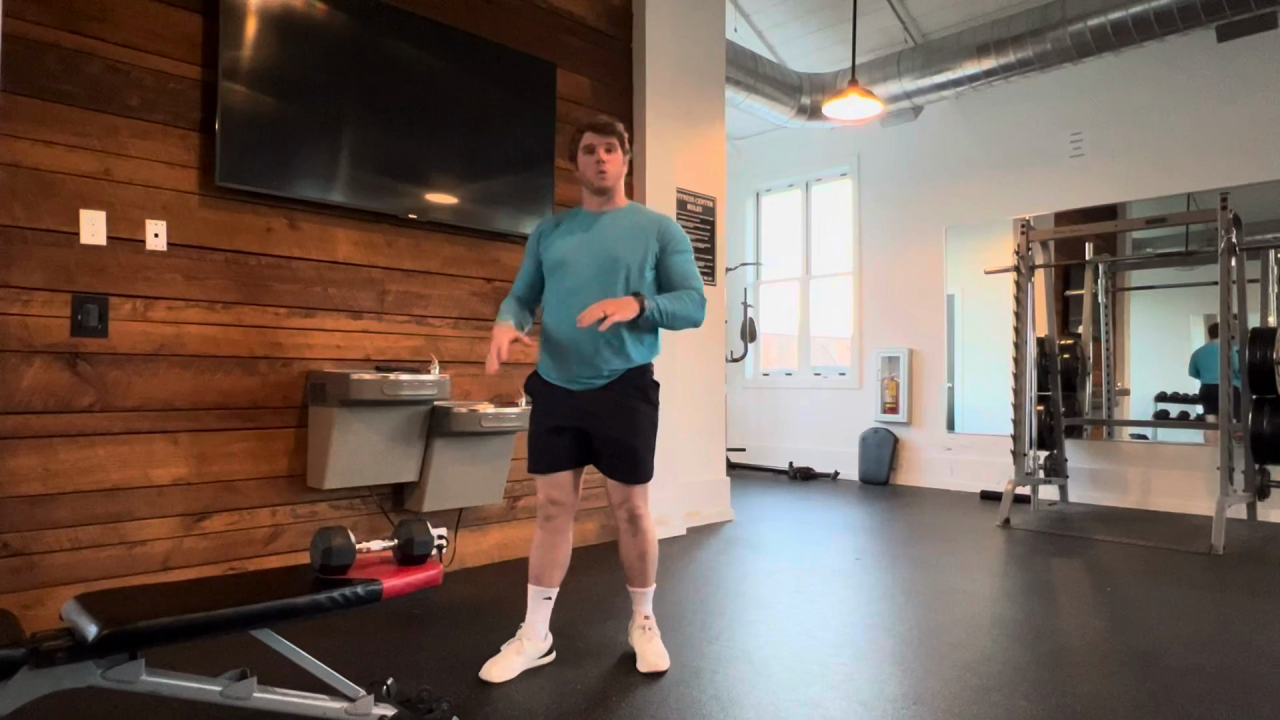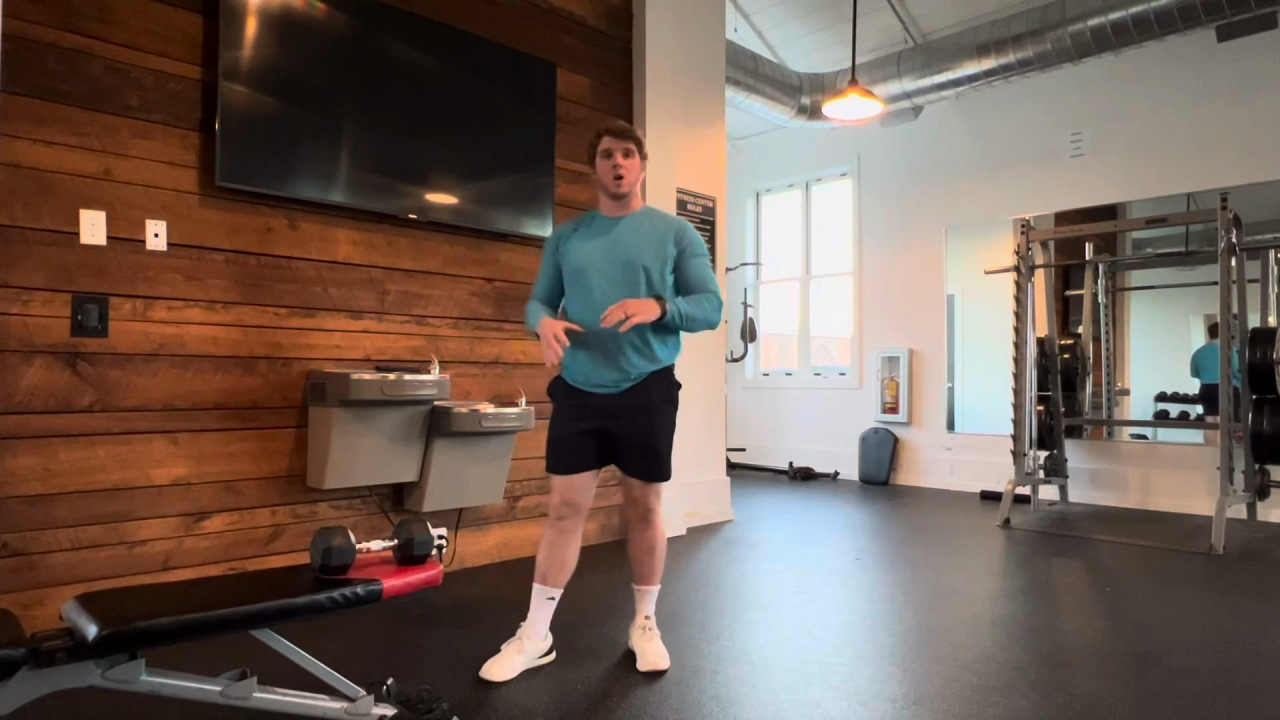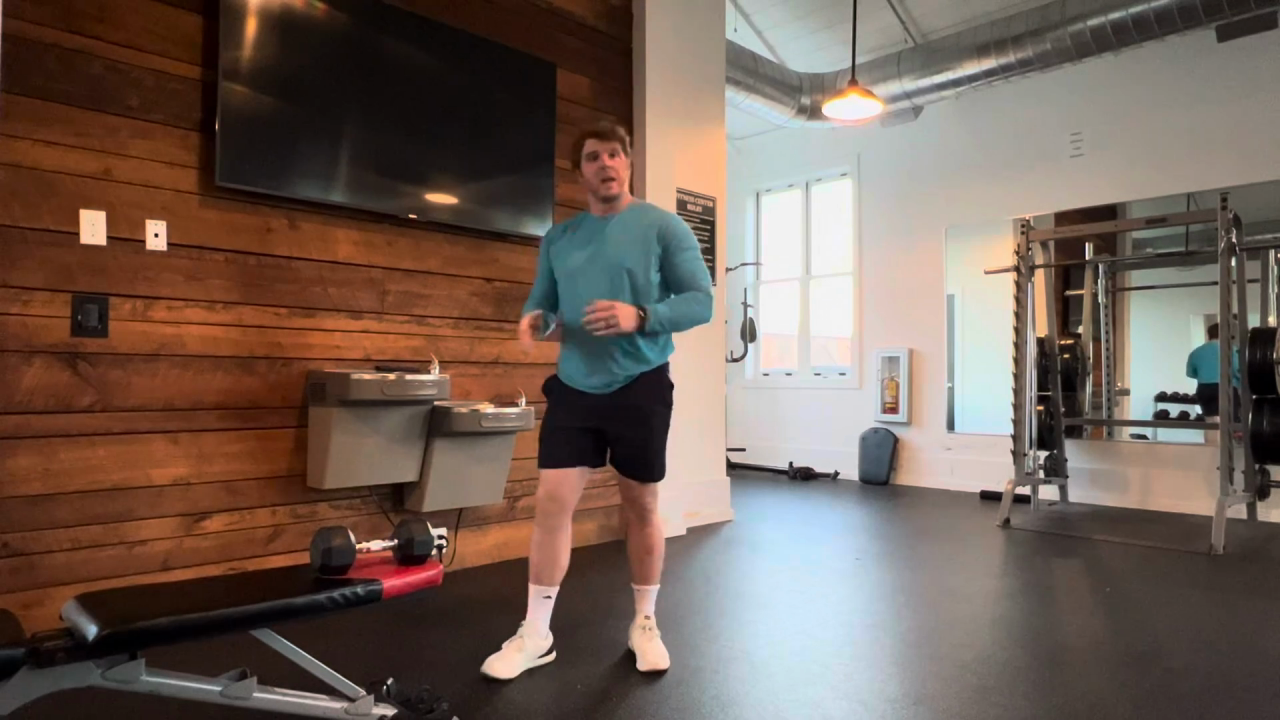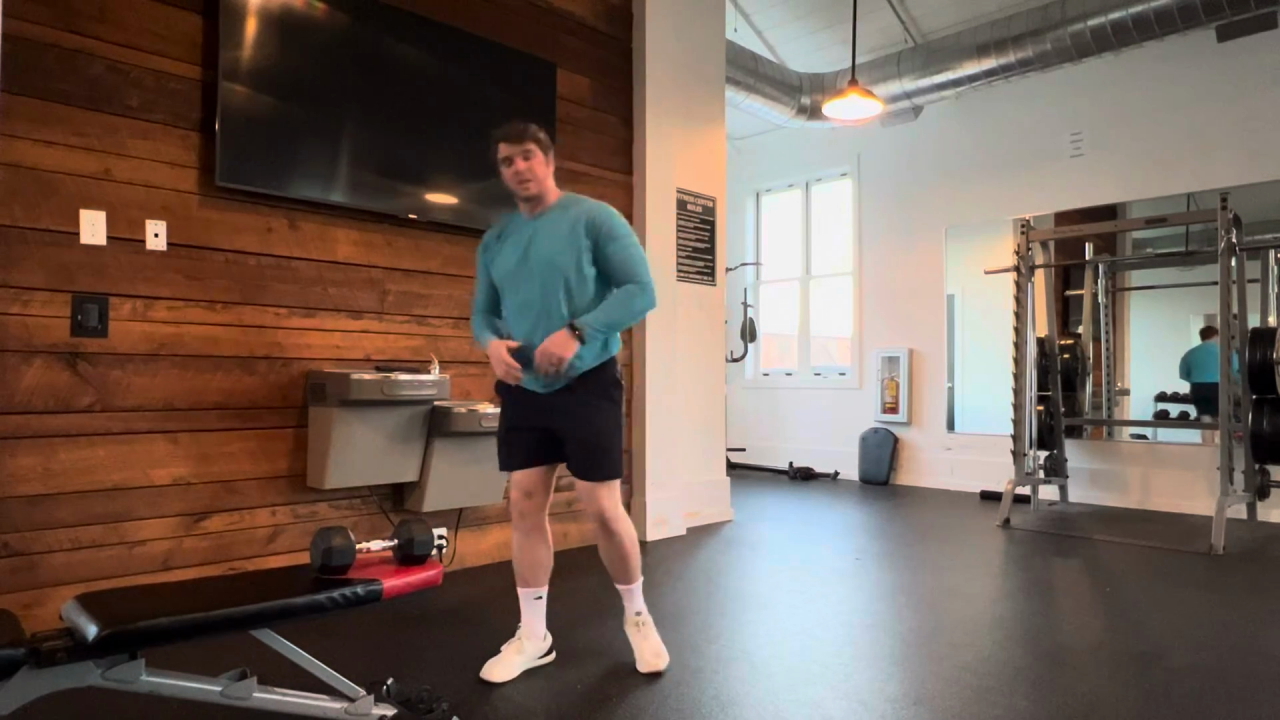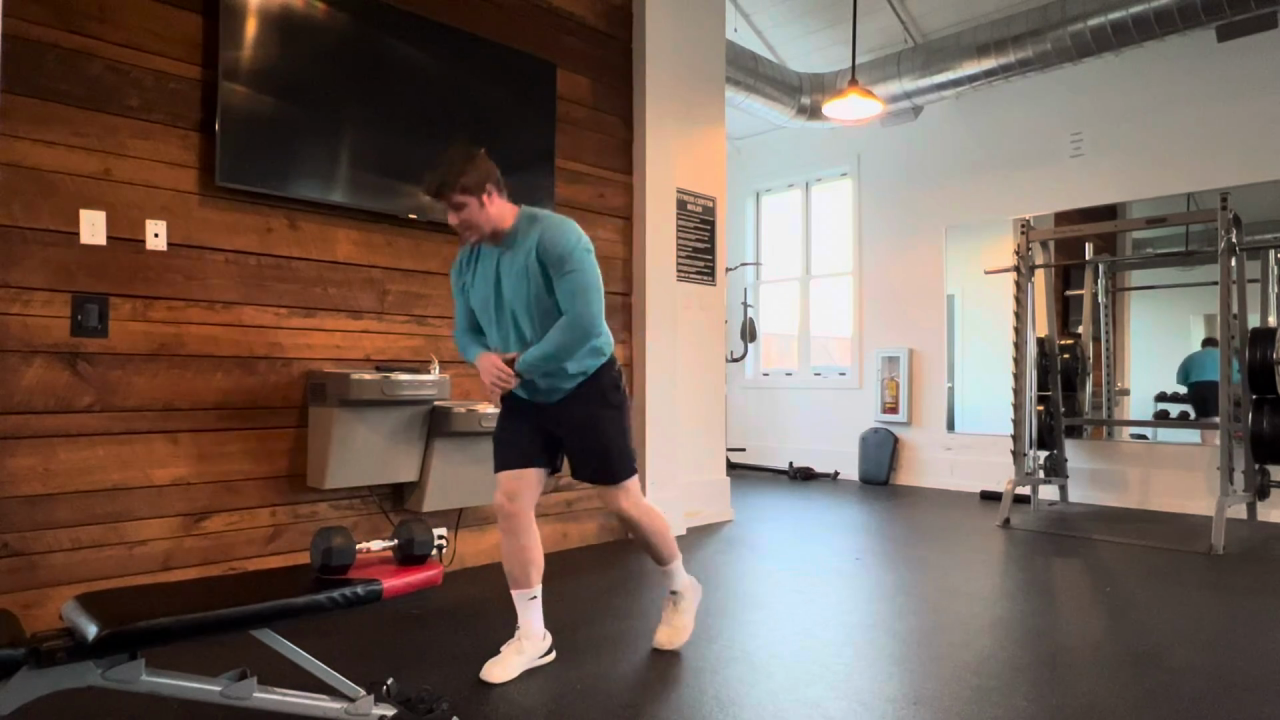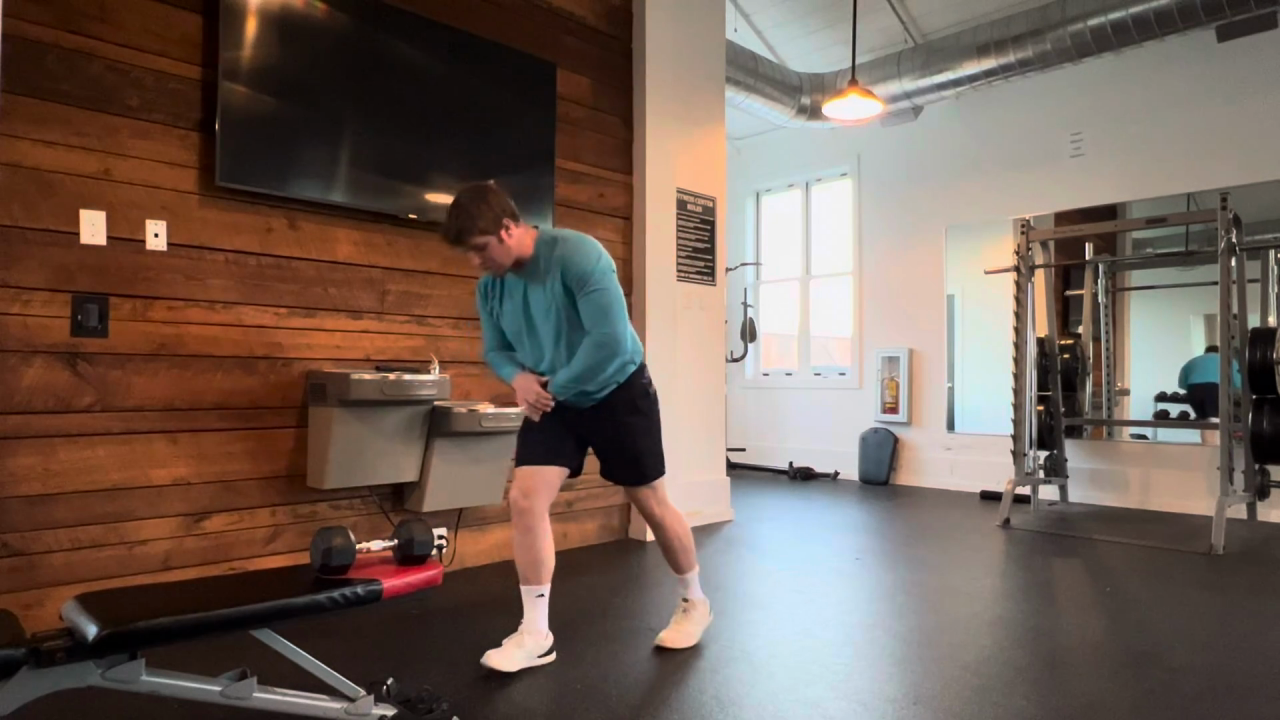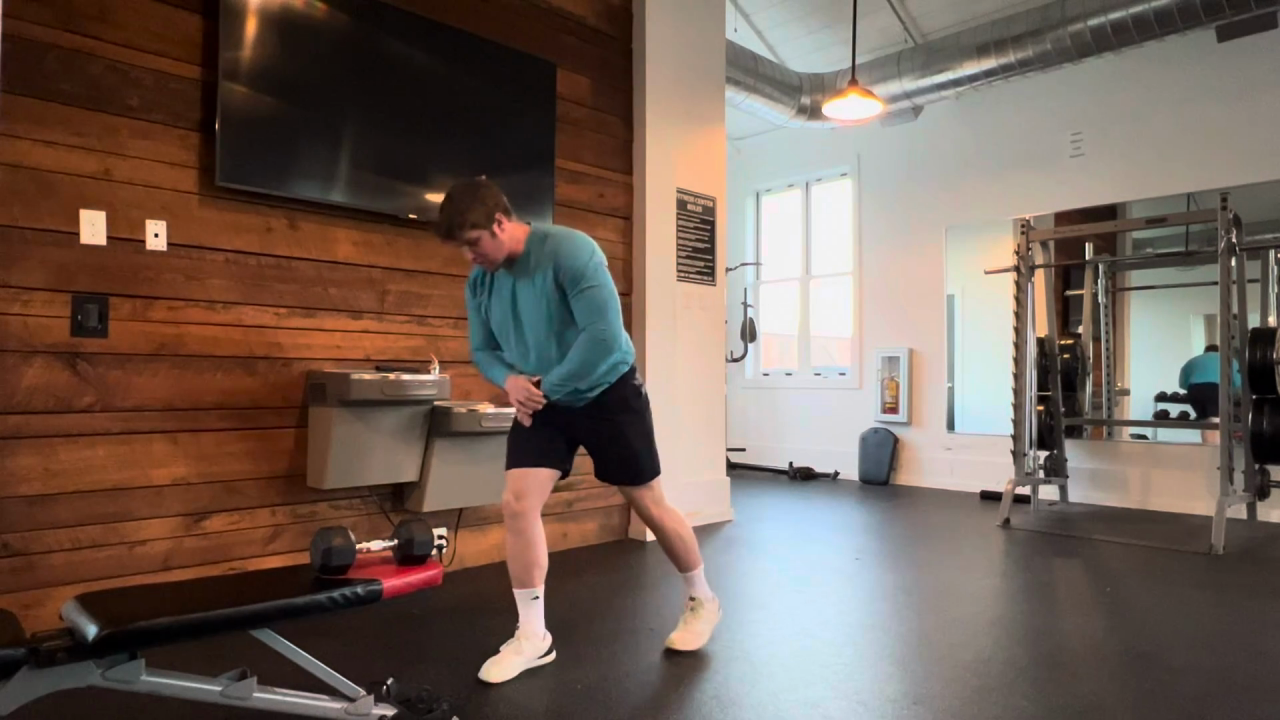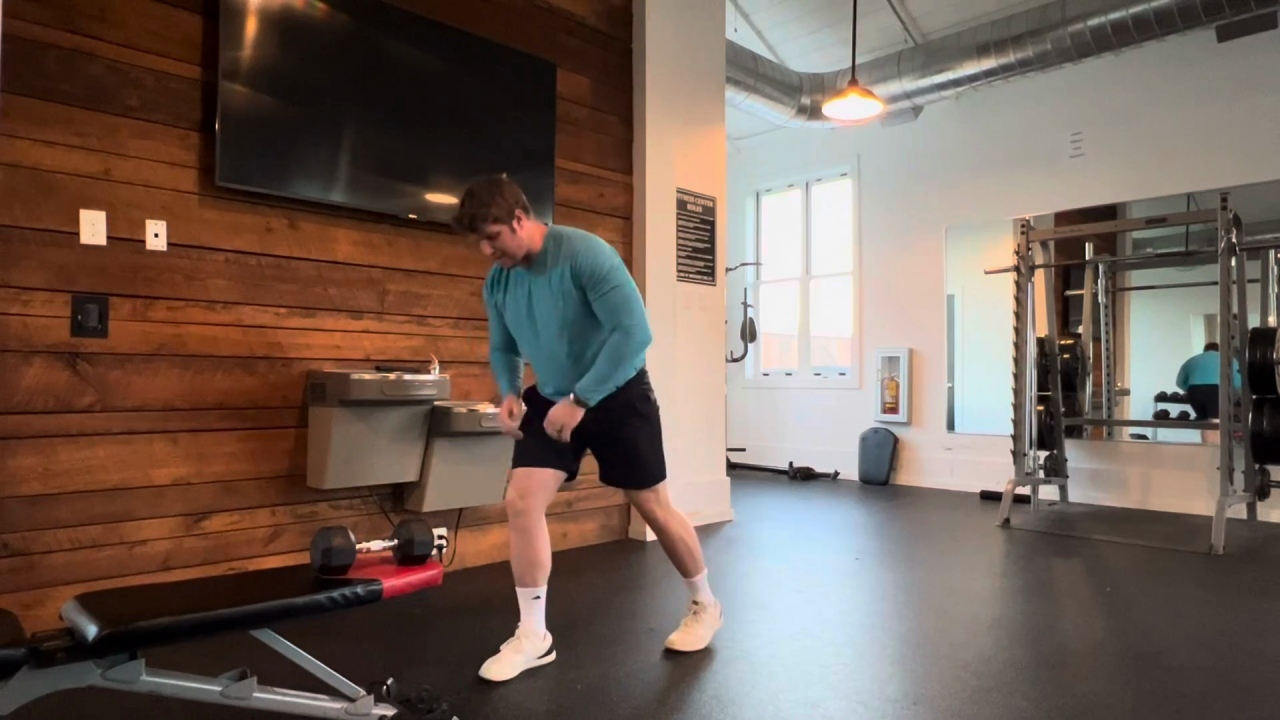
dt=0.5s
person 1, frame 1
left shoulder: (659, 229)
right shoulder: (548, 232)
left elbow: (694, 305)
right elbow: (521, 296)
left wrist: (637, 304)
right wrist: (505, 324)
left hip: (625, 387)
right hip: (556, 388)
left knee: (631, 509)
right knee: (552, 509)
left ankle: (644, 624)
right ankle: (534, 636)
person 1, frame 2
left shoulder: (676, 232)
right shoulder: (566, 237)
left elbow: (710, 307)
right elbow: (539, 300)
left wrist: (659, 307)
right wrist: (545, 322)
left hip: (647, 388)
right hip: (578, 390)
left knee: (644, 508)
right knee: (565, 510)
left ankle: (644, 624)
right ankle: (535, 635)
person 1, frame 3
left shoulder: (664, 227)
right shoulder: (558, 239)
left elbow: (700, 302)
right elbow: (541, 301)
left wrist: (641, 313)
right wrist: (530, 317)
left hip: (640, 386)
right hip: (573, 388)
left knee: (641, 507)
right knee: (551, 504)
left ankle: (645, 623)
right ankle: (536, 634)
person 1, frame 4
left shoulder: (595, 219)
right shoulder: (494, 241)
left elbow: (640, 290)
right elbow: (483, 312)
left wrist: (576, 332)
right wrist: (492, 343)
left hip: (588, 383)
right hip: (525, 389)
left knee: (601, 508)
right knee: (525, 507)
left ankle: (637, 617)
right ankle: (533, 635)
person 1, frame 5
left shoulder: (556, 236)
right shoulder: (466, 264)
left elbow: (586, 321)
right elbow: (465, 331)
left wrist: (520, 365)
right wrist: (481, 358)
left hip: (587, 386)
right hip: (524, 399)
left knee: (623, 503)
right knee: (510, 506)
left ankle: (682, 588)
right ankle: (532, 636)
person 1, frame 6
left shoulder: (578, 254)
right shoulder: (490, 287)
left elbow: (611, 339)
right elbow: (496, 349)
left wrist: (555, 387)
right wrist: (519, 378)
left hip: (618, 392)
right hip: (553, 402)
left knee: (651, 503)
right knee: (525, 501)
left ankle: (694, 602)
right ankle: (535, 635)
person 1, frame 7
left shoulder: (570, 251)
right shoulder: (480, 283)
left elbow: (605, 335)
right elbow: (482, 349)
left wrist: (548, 386)
right wrist: (508, 378)
left hip: (609, 392)
right hip: (544, 403)
left knee: (648, 504)
right knee: (517, 504)
left ankle: (702, 600)
right ankle: (532, 637)
person 1, frame 8
left shoulder: (585, 254)
right shoulder: (497, 282)
left elbow: (634, 331)
right elbow: (503, 348)
left wrist: (581, 400)
right wrist: (509, 393)
left hip: (619, 396)
right hip: (553, 402)
left knee: (653, 508)
right knee: (521, 503)
left ankle: (705, 605)
right ankle: (533, 636)
